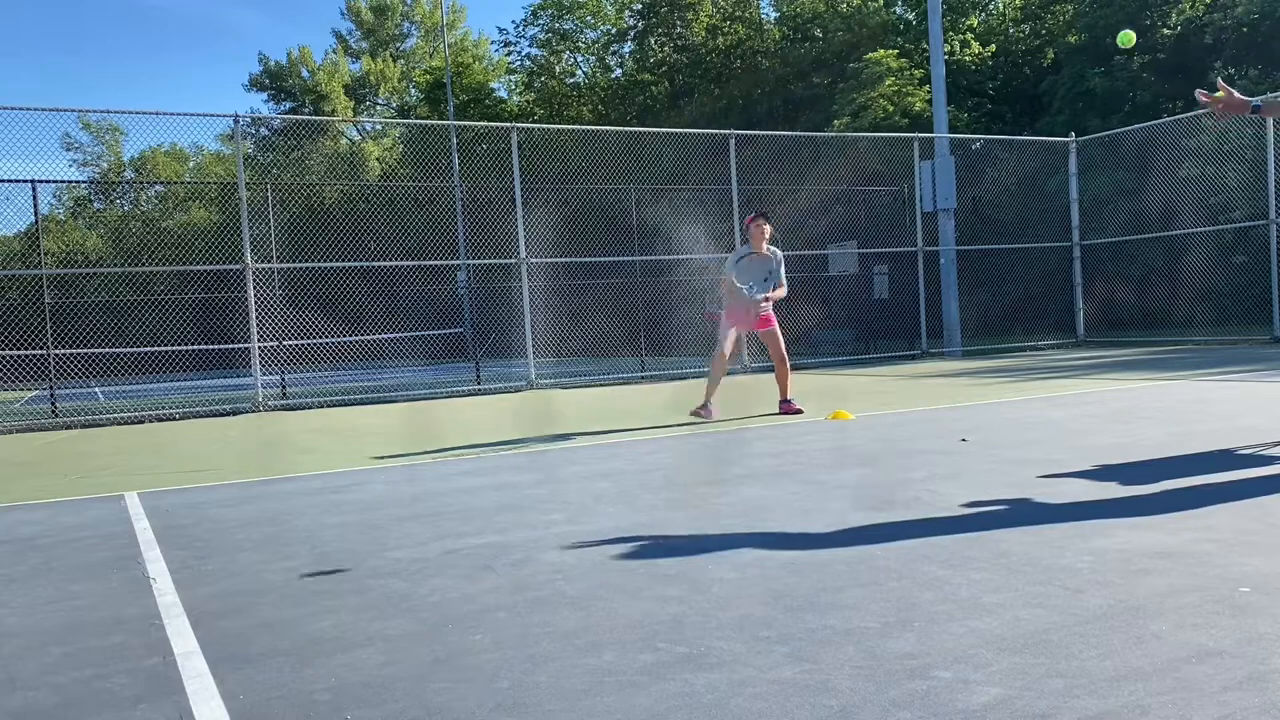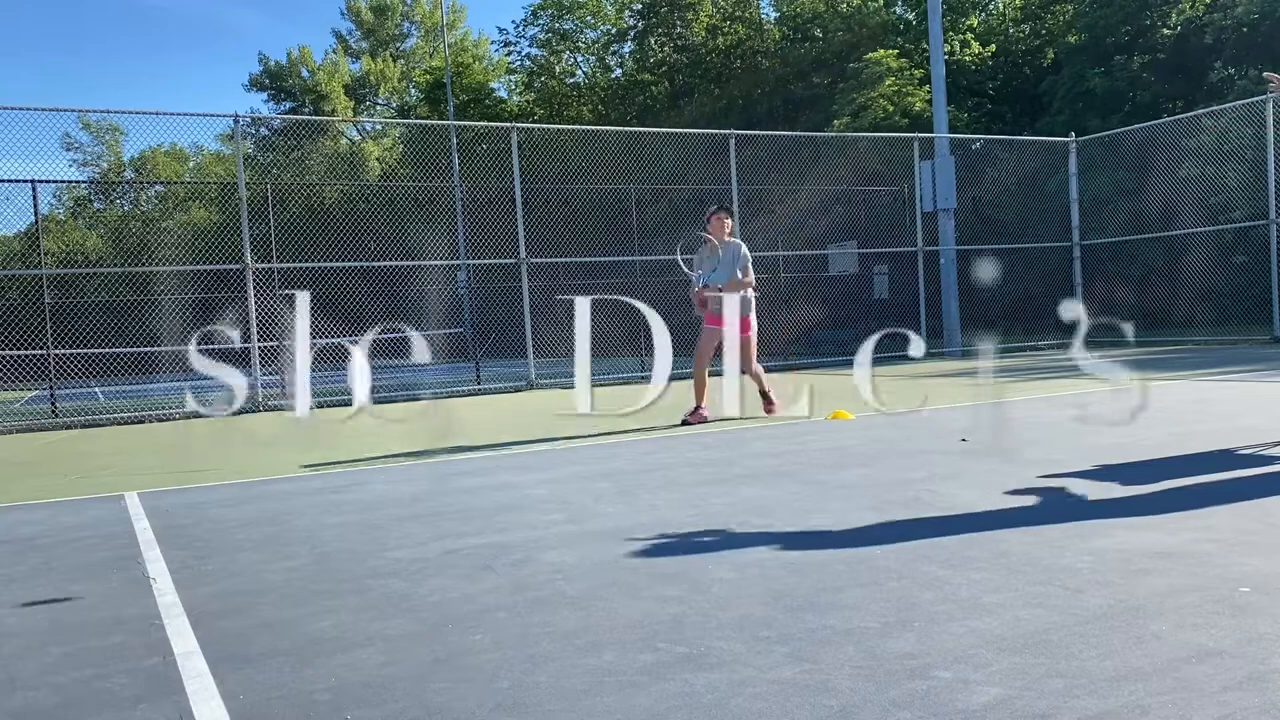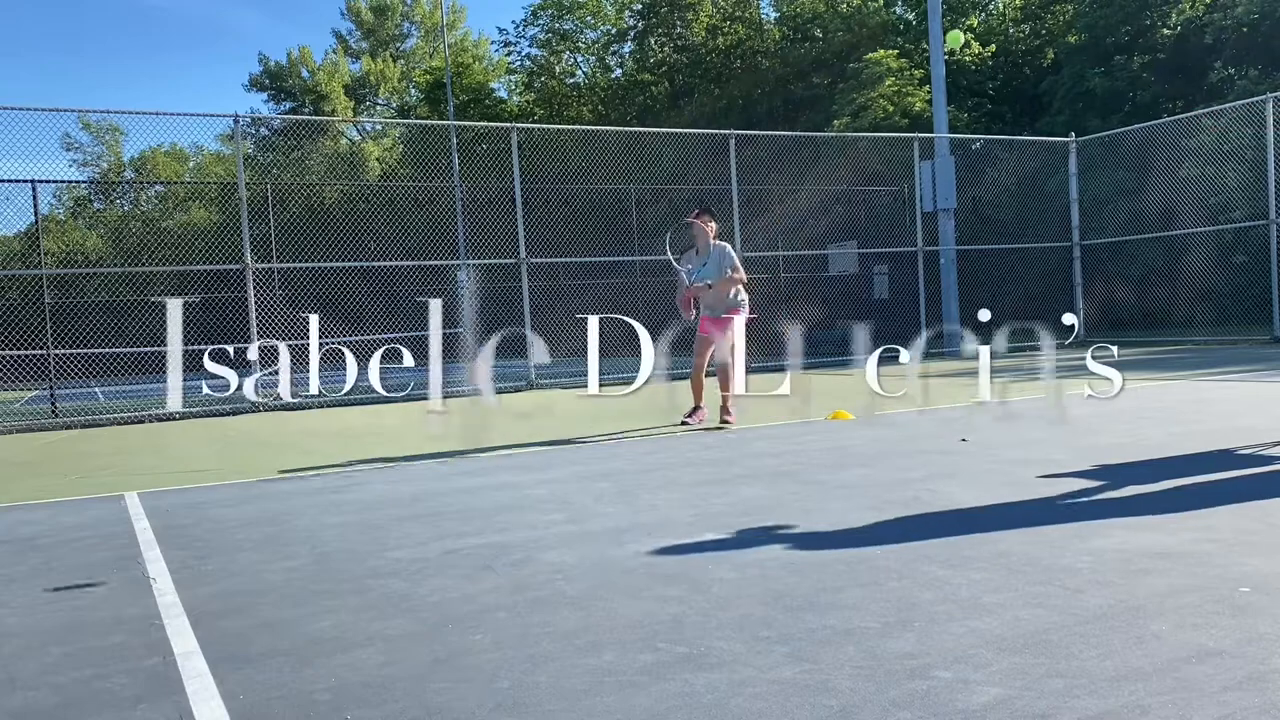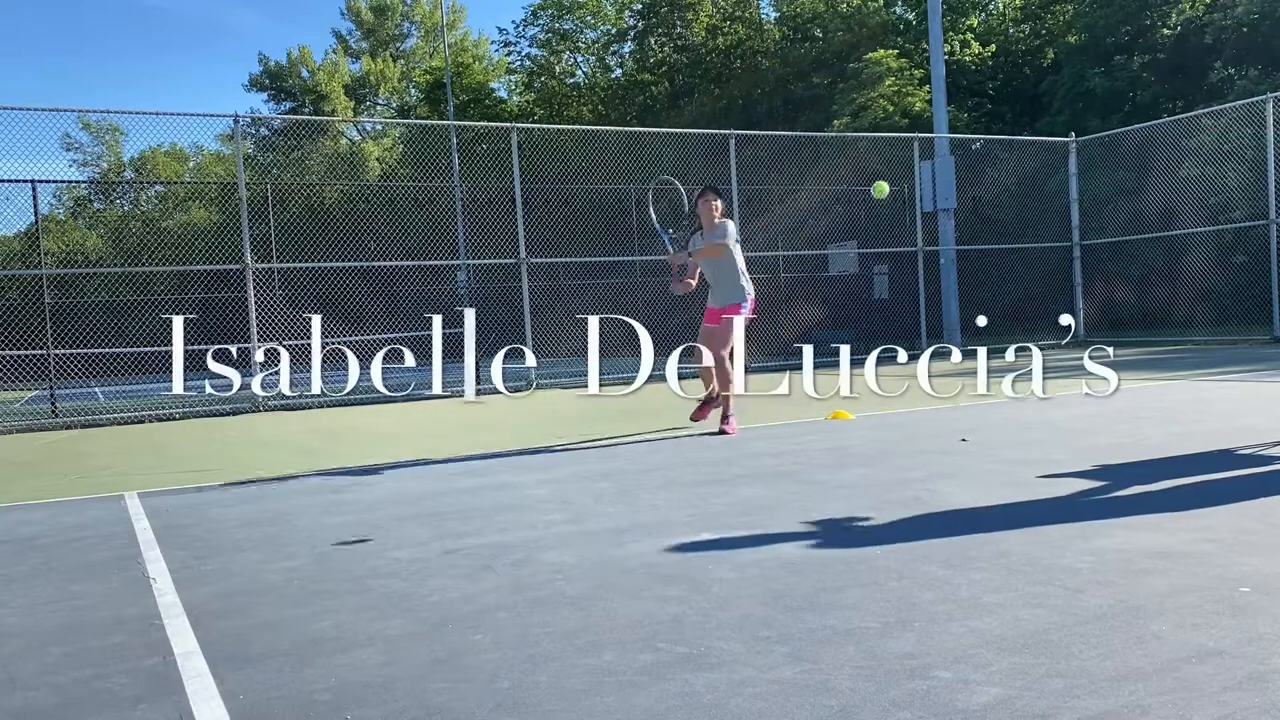
dt=0.2s
person 1, frame 1
left shoulder: (776, 255)
right shoulder: (738, 255)
left elbow: (782, 289)
right elbow: (726, 290)
left wrist: (768, 298)
right wrist: (744, 307)
left hip: (763, 312)
right hip: (735, 310)
left knee: (781, 357)
right knee: (722, 353)
left ankle: (785, 400)
right ankle: (707, 404)
person 1, frame 2
left shoulder: (738, 247)
right shoulder: (702, 254)
left elbow: (749, 281)
right elbow: (696, 289)
left wrist: (718, 290)
right wrist: (700, 304)
left hip: (743, 310)
right hip: (715, 312)
left knee: (749, 366)
right knee: (701, 358)
left ankle: (765, 391)
right ankle: (699, 408)
person 1, frame 3
left shoulder: (723, 249)
right shoulder: (687, 258)
left elbow: (740, 277)
right elbow: (683, 293)
left wrist: (707, 287)
right wrist: (686, 308)
left hip: (734, 309)
right hip: (708, 315)
left knee: (723, 351)
right knee: (698, 366)
left ankle: (726, 407)
right ankle: (698, 407)
person 1, frame 4
left shoulder: (727, 227)
right shoulder: (695, 239)
left elbow: (723, 247)
right elbow: (692, 278)
left wrist: (688, 256)
right wrist: (683, 283)
left hip: (739, 300)
right hip: (715, 304)
left knee: (720, 353)
left ankle: (728, 414)
right ankle: (712, 394)
